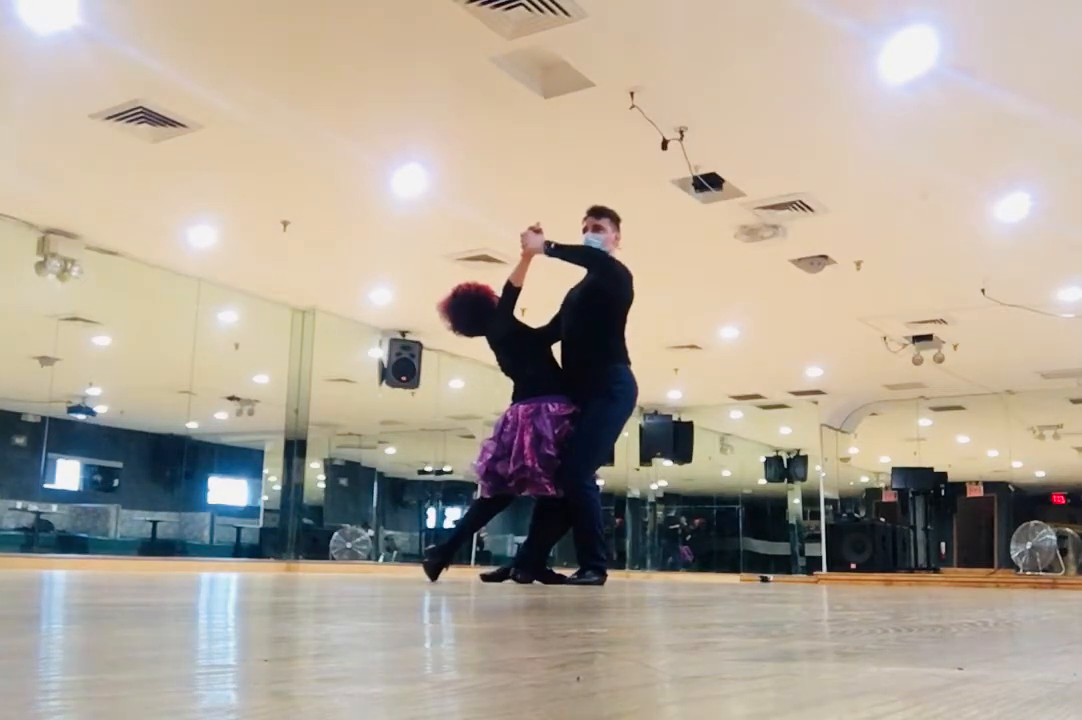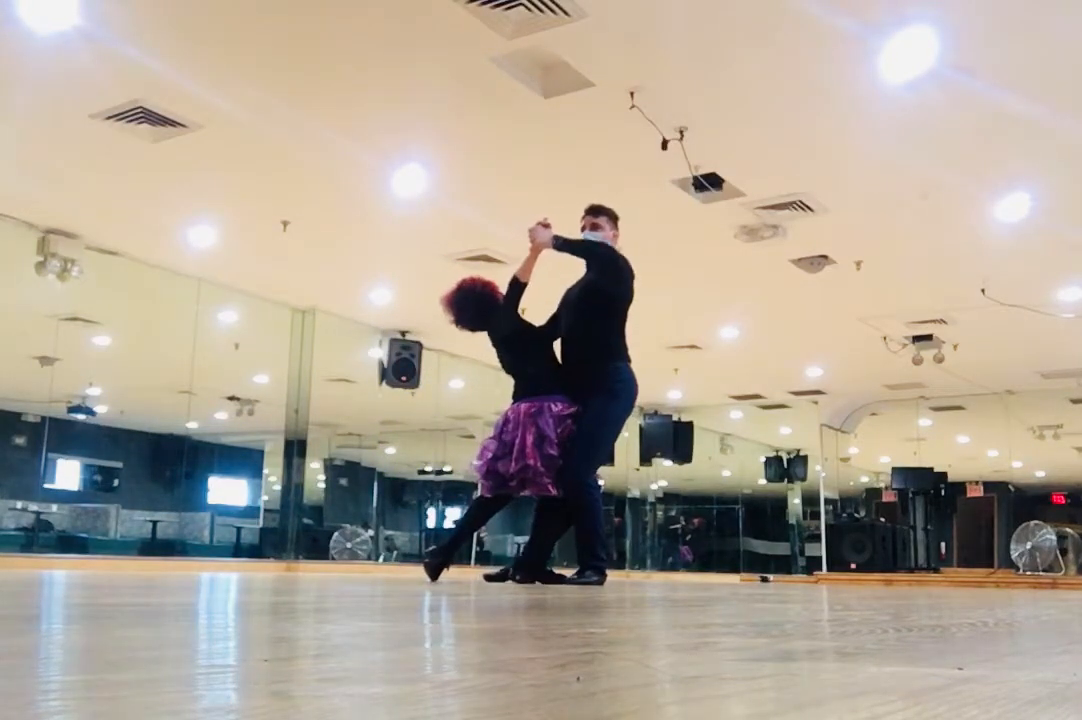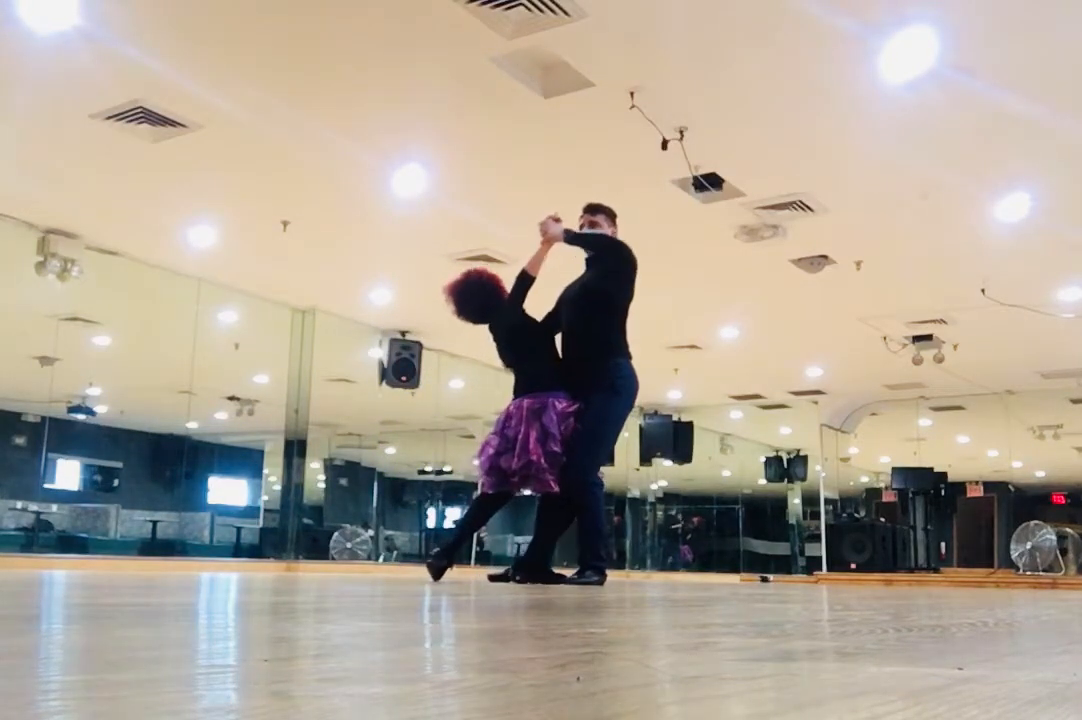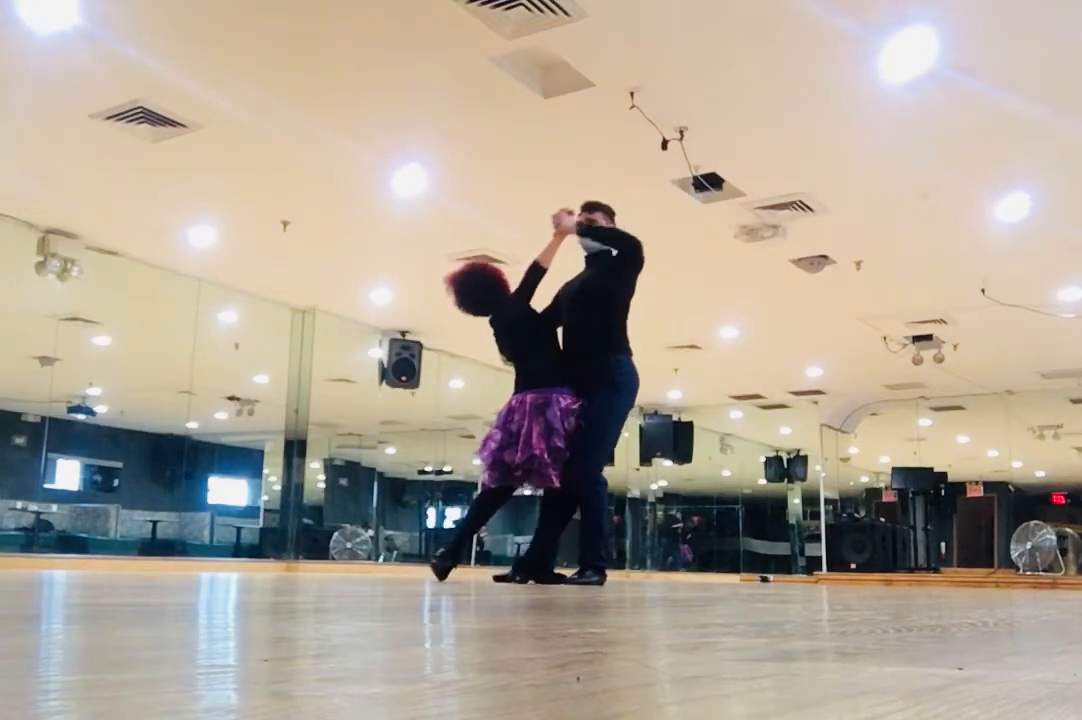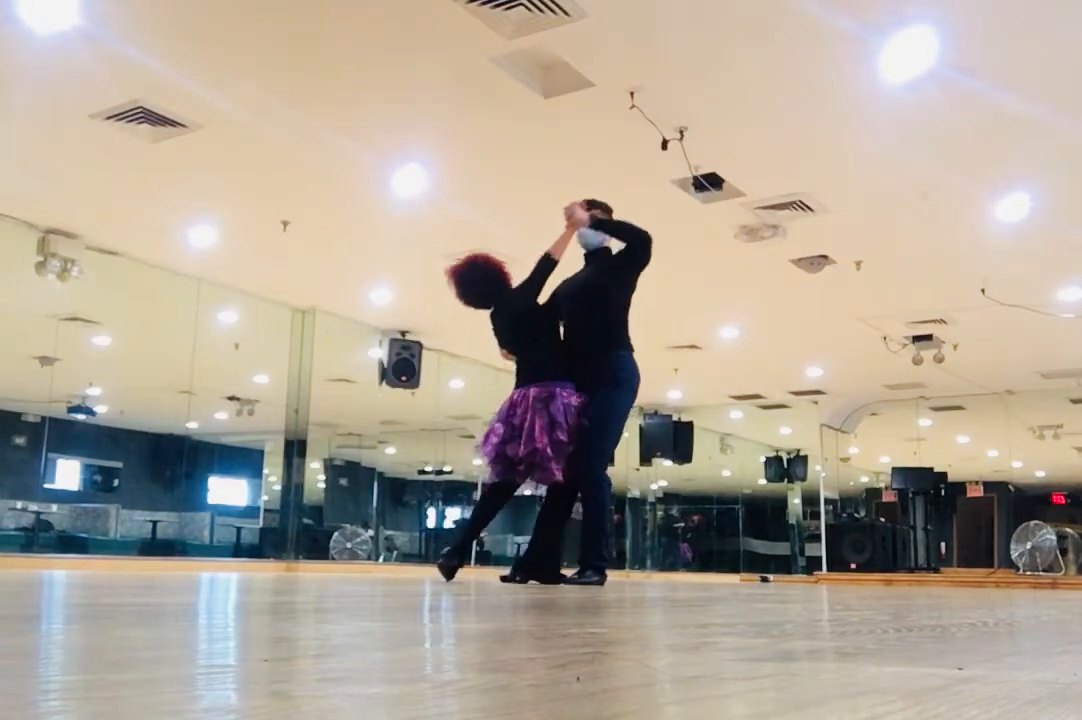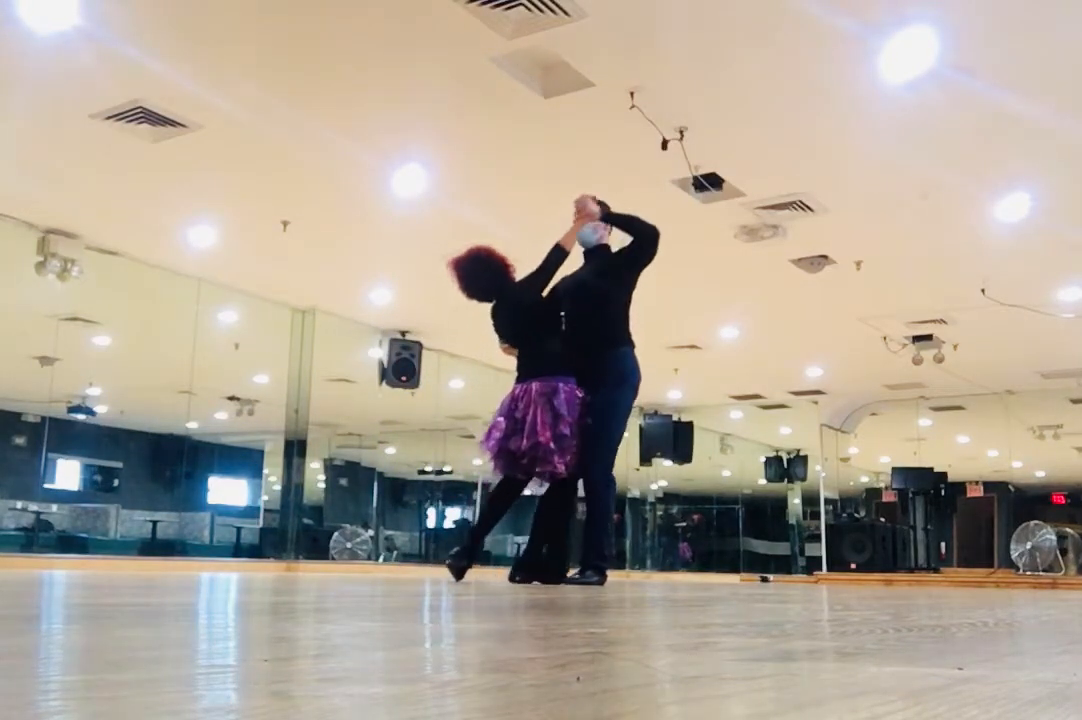
dt=0.1s
person 1, frame 1
left shoulder: (616, 277)
right shoulder: (578, 291)
left elbow: (597, 260)
right elbow: (552, 332)
left wrist: (546, 247)
left hip: (611, 387)
right hip: (580, 391)
left knee: (576, 473)
right knee: (557, 473)
left ankle: (594, 566)
right ankle: (529, 561)
person 1, frame 2
left shoulder: (615, 276)
right shoulder: (575, 291)
left elbow: (609, 256)
right elbow: (550, 331)
left wrist: (553, 241)
left hip: (611, 385)
right hip: (578, 390)
left knee: (578, 471)
right knee: (559, 472)
left ankle: (594, 565)
right ankle: (532, 561)
person 1, frame 3
left shoulder: (617, 273)
right shoulder: (574, 289)
left elbow: (621, 252)
right elbow: (547, 326)
left wrist: (565, 236)
left hip: (612, 382)
right hip: (578, 387)
left knee: (581, 470)
right knee: (559, 471)
left ankle: (593, 565)
right ankle: (534, 562)
person 1, frame 4
left shoulder: (618, 271)
right shoulder: (572, 286)
left elbow: (632, 246)
right elbow: (543, 324)
left wrist: (581, 227)
left hip: (613, 377)
right hip: (578, 383)
left knee: (585, 468)
right knee: (564, 470)
left ankle: (593, 566)
right ankle: (538, 560)
person 1, frame 5
left shoulder: (619, 267)
right shoulder: (570, 284)
left elbow: (642, 240)
left wrist: (590, 219)
left hip: (613, 374)
right hip: (578, 380)
left knee: (590, 467)
right knee: (565, 467)
left ankle: (594, 565)
right ankle: (539, 560)
person 1, frame 6
left shoulder: (620, 265)
right shoulder: (567, 282)
left elbow: (648, 235)
left wrist: (601, 212)
left hip: (615, 371)
right hip: (577, 376)
left knee: (596, 467)
left ankle: (595, 565)
person 2, frame 1
left shoulder: (503, 334)
right shoulder: (501, 327)
left elbow: (546, 335)
right elbow: (508, 297)
right wrist: (528, 255)
left hip: (528, 413)
right hip: (546, 411)
left knee: (499, 492)
right knee: (558, 491)
left ankle: (443, 551)
person 2, frame 2
left shoulder: (502, 332)
right shoulder: (504, 324)
right elbow: (514, 291)
right wrist: (535, 251)
left hip: (527, 410)
right hip: (546, 410)
left knee: (498, 490)
right knee: (560, 489)
left ankle: (443, 552)
right ankle: (531, 564)
person 2, frame 3
left shoulder: (504, 326)
right shoulder: (508, 318)
right elbow: (521, 285)
right wrist: (547, 243)
left hip: (529, 407)
right hip: (549, 406)
left knee: (499, 488)
right knee: (562, 486)
left ankle: (447, 552)
person 2, frame 4
left shoulder: (499, 322)
right shoulder: (513, 310)
right elbow: (532, 277)
right wrist: (559, 236)
left hip: (525, 403)
right hip: (551, 401)
left knee: (500, 484)
right knee: (561, 484)
left ankle: (452, 551)
person 2, frame 5
left shoulder: (500, 316)
right shoulder: (517, 303)
right elbow: (542, 269)
right wrist: (572, 228)
left hip: (527, 397)
right hip: (553, 395)
left knee: (505, 481)
right knee: (562, 480)
left ankle: (458, 550)
person 2, frame 6
left shoulder: (501, 311)
right shoulder: (523, 295)
right elbow: (552, 261)
right wrist: (583, 223)
left hip: (526, 392)
right hip: (555, 391)
left knee: (515, 476)
right knee: (561, 479)
left ankle: (468, 550)
right ankle: (535, 561)
